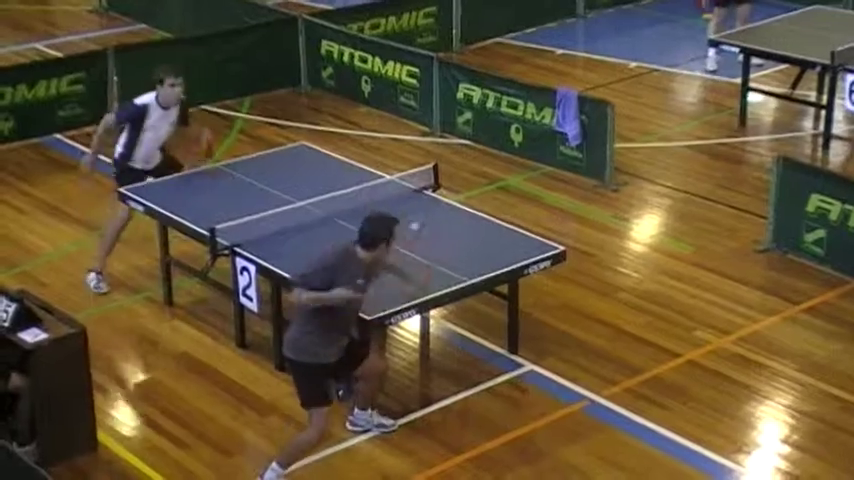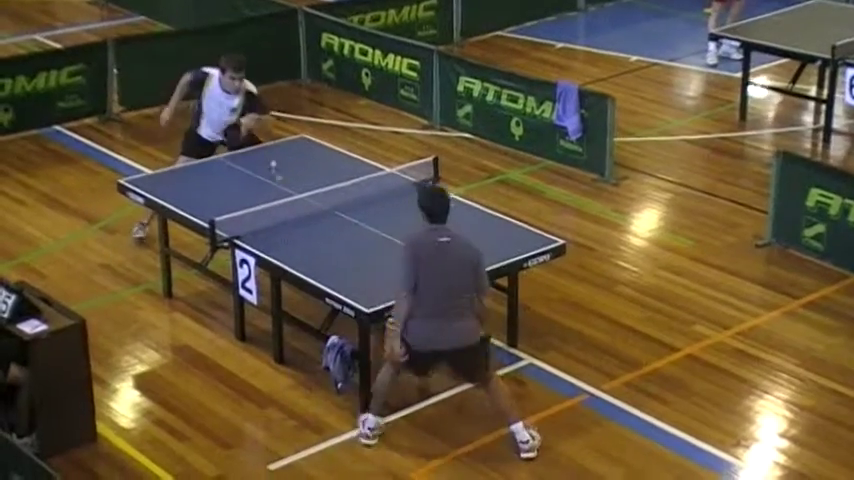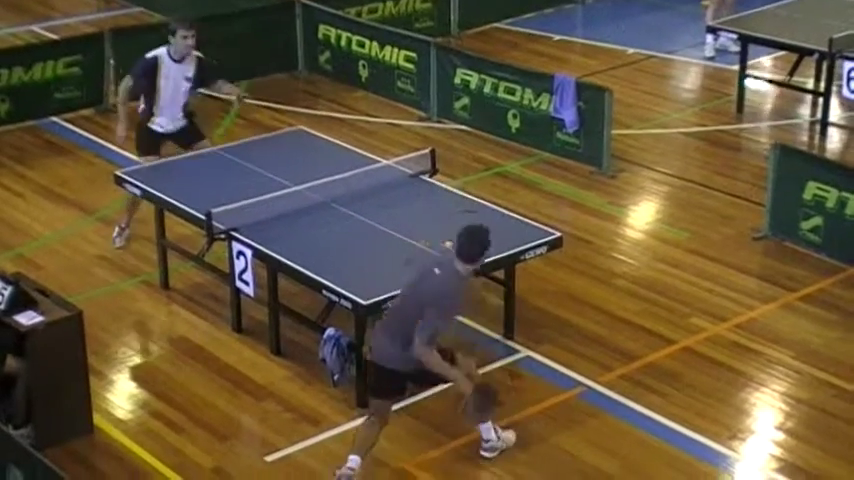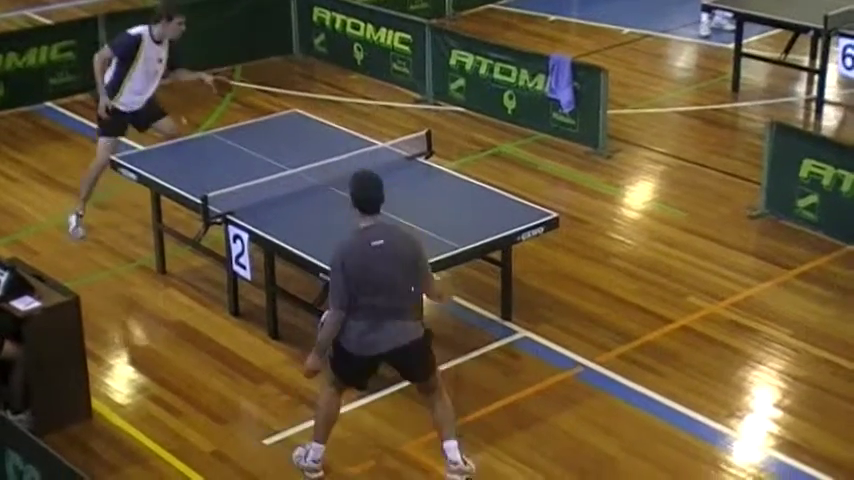
dt=0.7s
person 1, frame 1
left shoulder: (367, 258)
right shoulder: (334, 261)
left elbow: (382, 265)
right elbow: (296, 296)
left wrist: (405, 276)
right wrist: (328, 297)
left hip: (337, 340)
right hip: (308, 351)
left knee: (377, 368)
right knee: (319, 426)
left ankle: (359, 417)
person 1, frame 2
left shoulder: (414, 244)
right shoulder: (469, 249)
left elbow: (405, 294)
right elbow: (479, 300)
left wrist: (393, 335)
right wrist: (477, 328)
left hip: (419, 335)
right hip: (463, 336)
left knee: (392, 364)
right knee: (488, 381)
left ankle: (371, 423)
right ankle: (523, 439)
person 1, frame 3
left shoulder: (437, 267)
right shoulder: (451, 295)
right elbow: (421, 349)
right wrist: (457, 376)
left hip: (381, 351)
right hip: (409, 360)
left knee: (377, 418)
right knee: (467, 370)
right ankle: (490, 439)
person 1, frame 4
left shoulder: (345, 253)
right shoulder: (406, 240)
left elbow: (337, 313)
right elbow: (431, 290)
left wrist: (316, 353)
right wrist: (445, 296)
left hip: (359, 340)
right hip: (406, 335)
left knee: (331, 385)
right knee: (435, 391)
person 2, frame 1
left shoulder: (179, 103)
right shoulder: (141, 106)
left elbow: (184, 127)
right elbow: (107, 122)
left wrist: (203, 137)
right wrist: (92, 154)
left hip: (156, 157)
right hip: (130, 163)
right knee: (123, 214)
right ankle: (96, 272)
person 2, frame 2
left shoulder: (249, 93)
right shoulder: (206, 76)
left elbow: (264, 118)
right elbow: (187, 78)
left wrist: (250, 122)
right wrist: (170, 107)
left hip: (236, 134)
right hip: (202, 132)
right ankle: (145, 223)
person 2, frame 3
left shoulder: (197, 60)
right shoulder: (152, 61)
left elbow: (216, 84)
right elbow: (125, 87)
left wrist: (233, 90)
right wrist: (121, 123)
left hip: (181, 120)
right hip: (151, 123)
right ankle: (124, 226)
person 2, frame 4
left shoulder: (166, 44)
right shoulder: (134, 38)
left elbow: (174, 72)
right elbow: (100, 58)
left wrist: (201, 76)
right wrist: (103, 95)
left hip: (141, 103)
right hip: (113, 105)
left knee: (174, 133)
right knee: (104, 159)
right ankle: (77, 212)
